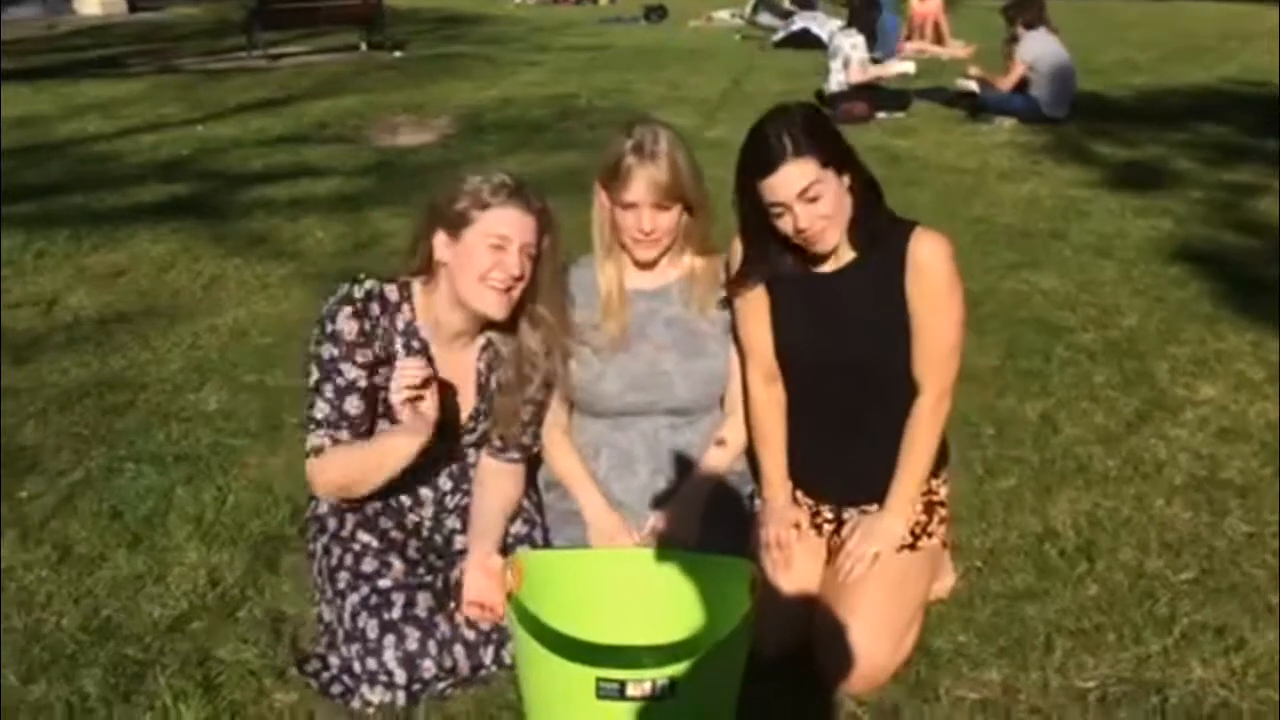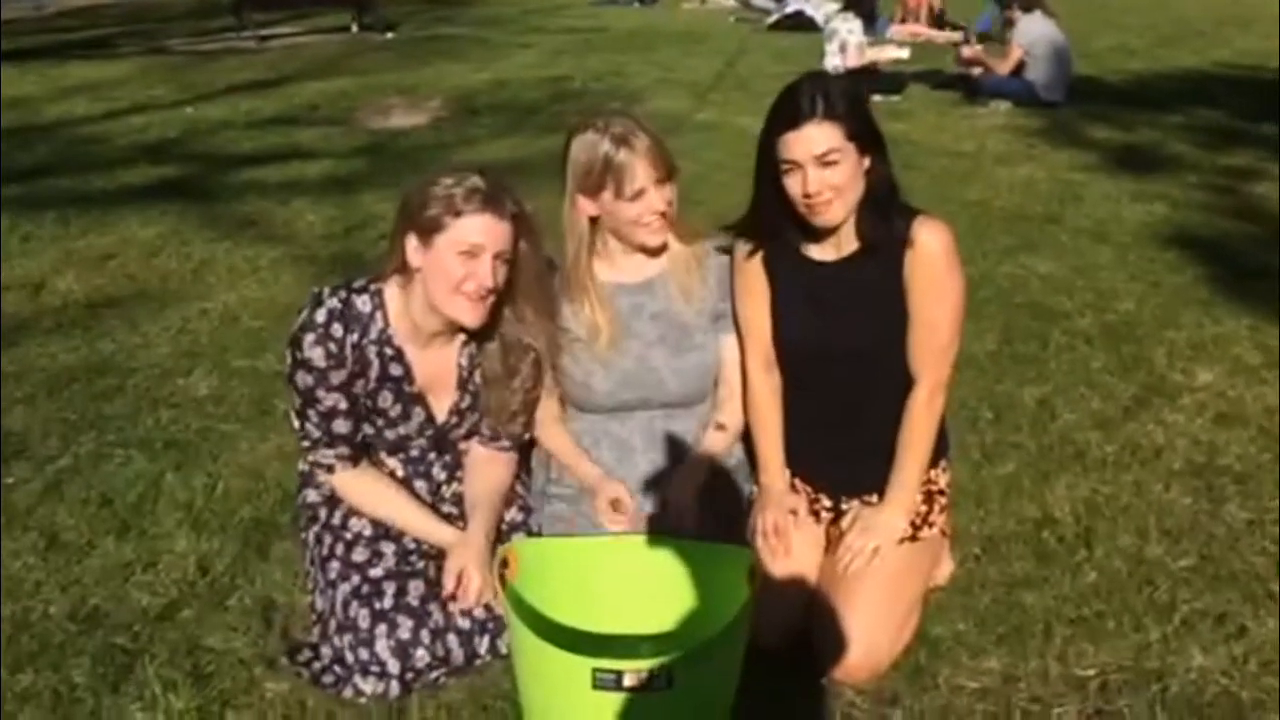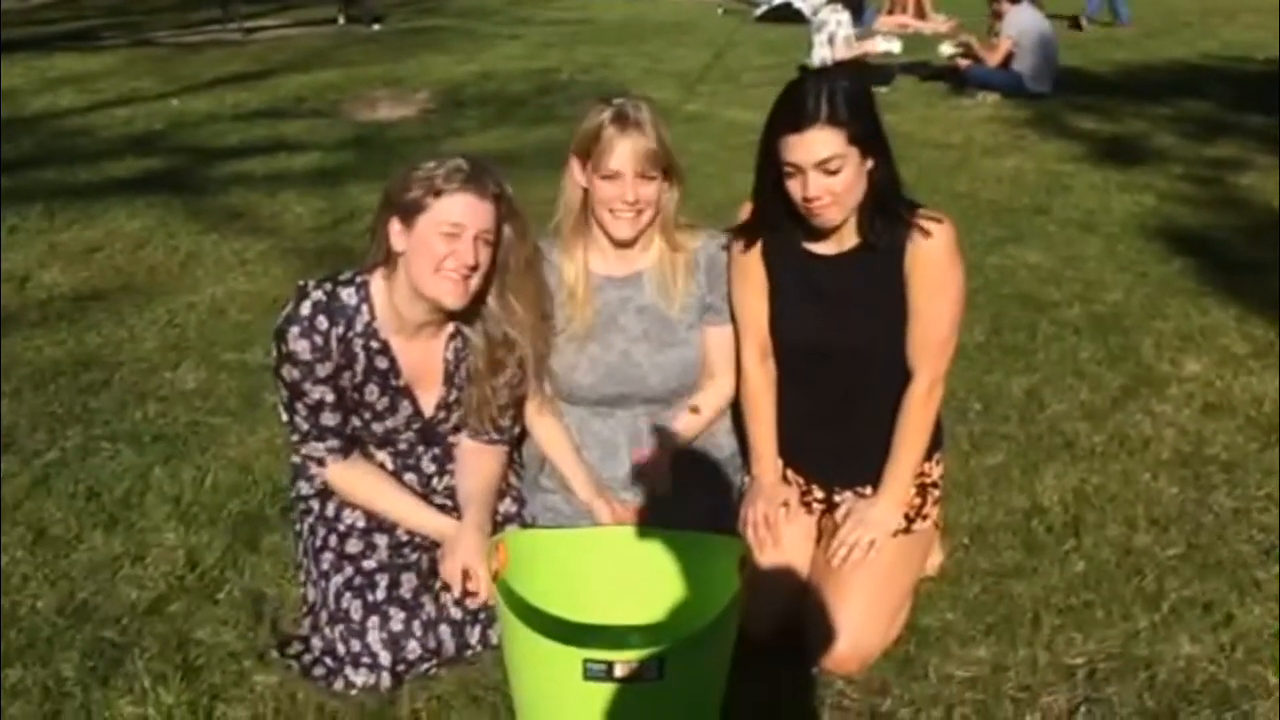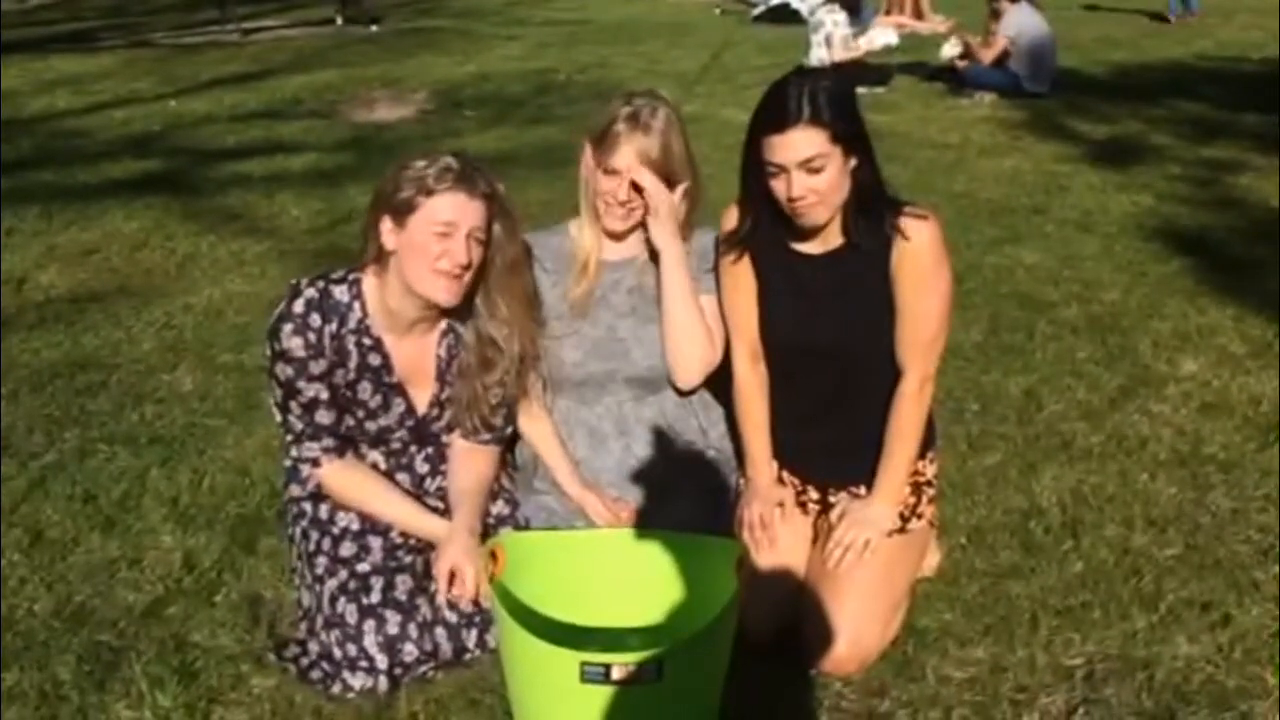
dt=1s
person 1, frame 1
left shoulder: (920, 253)
right shoulder: (754, 255)
left elbow: (933, 392)
right elbow: (764, 380)
left wrist: (892, 516)
right wrist: (775, 494)
left hip: (898, 488)
right hip: (803, 487)
left knee: (852, 669)
right knee: (765, 641)
left ankle: (919, 565)
right ankle: (849, 570)
person 1, frame 2
left shoulder: (922, 243)
right shoulder: (760, 242)
left elbow: (928, 385)
right elbow: (761, 368)
left wrist: (893, 512)
right wrist: (772, 484)
left hip: (897, 475)
right hip: (801, 474)
left knee: (850, 660)
right knee: (766, 631)
left ankle: (919, 552)
right ankle: (844, 555)
person 1, frame 3
left shoulder: (923, 240)
right shoulder: (759, 229)
left elbow: (925, 379)
right elbow: (756, 358)
left wrist: (887, 504)
right wrist: (765, 477)
left hip: (889, 468)
right hip: (793, 463)
left knee: (841, 650)
right knee: (755, 622)
left ankle: (909, 542)
right ankle: (820, 546)
person 1, frame 4
left shoulder: (908, 236)
right shoulder: (745, 229)
left elbow: (916, 377)
right elbow: (748, 359)
left wrist: (882, 502)
right wrist: (760, 477)
left hip: (882, 466)
right hip: (786, 462)
left knee: (836, 651)
right knee: (752, 622)
left ankle: (905, 545)
person 2, frame 1
left shoulder: (529, 341)
right shoulder: (361, 319)
left elbow: (503, 457)
right elbow: (329, 478)
left wrist: (479, 556)
right wrist: (412, 435)
left hip: (471, 504)
right hip: (369, 513)
right knee: (399, 667)
left ankle: (459, 582)
person 2, frame 2
left shoulder: (509, 330)
right shoulder: (333, 327)
left elbow: (494, 445)
right elbow: (342, 468)
left wrist: (479, 536)
right wrist: (452, 541)
left hip: (469, 498)
right hip: (362, 504)
right knee: (391, 652)
person 2, frame 3
left shoulder: (497, 321)
right shoulder: (319, 320)
left elbow: (485, 438)
right elbow: (332, 461)
left wrist: (474, 527)
right wrist: (447, 532)
left hip: (462, 495)
right hip: (354, 500)
right knee: (382, 648)
person 2, frame 4
left shoulder: (486, 318)
right shoulder: (311, 318)
left elbow: (477, 438)
right elbow: (325, 461)
left wrist: (464, 530)
right wrist: (439, 533)
left hip: (455, 497)
right hip: (348, 503)
right knee: (374, 655)
person 3, frame 1
left shoulder: (723, 285)
right shoulder: (571, 290)
left elbow: (742, 413)
right elbow: (549, 422)
left wrist: (689, 500)
right wrist: (596, 509)
left hip: (704, 506)
right hip: (591, 510)
person 3, frame 2
left shoulder: (714, 269)
right shoulder: (555, 288)
left elbow: (736, 394)
right elbow: (545, 414)
left wrist: (686, 483)
right wrist: (595, 481)
left hip: (699, 502)
person 3, frame 3
left shoulder: (705, 258)
right shoulder: (543, 271)
left elbow: (722, 379)
right elbow: (535, 403)
left wrist: (670, 444)
right wrist: (591, 495)
left hip: (692, 487)
right hip: (574, 493)
person 3, frame 4
left shoulder: (700, 252)
right shoulder: (538, 259)
left elbow: (690, 370)
right elbow: (524, 397)
left wrist: (669, 243)
right wrist: (576, 488)
left hip: (683, 481)
right hip: (566, 493)
